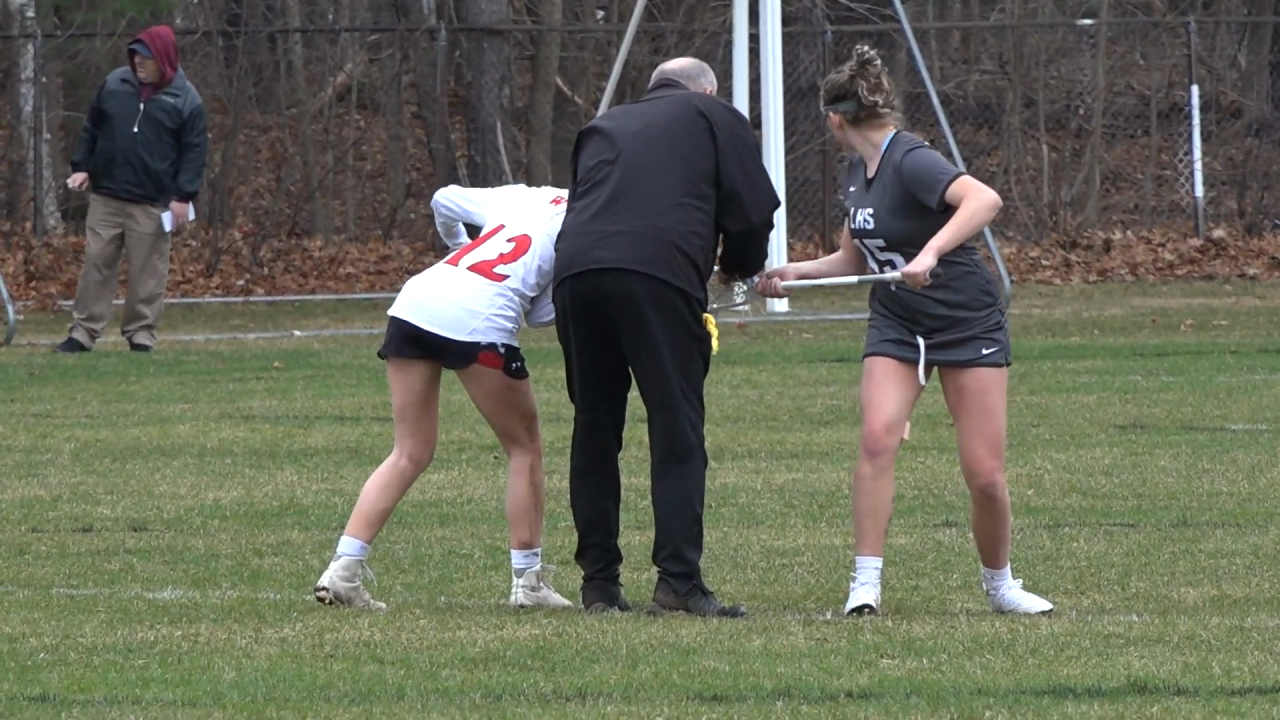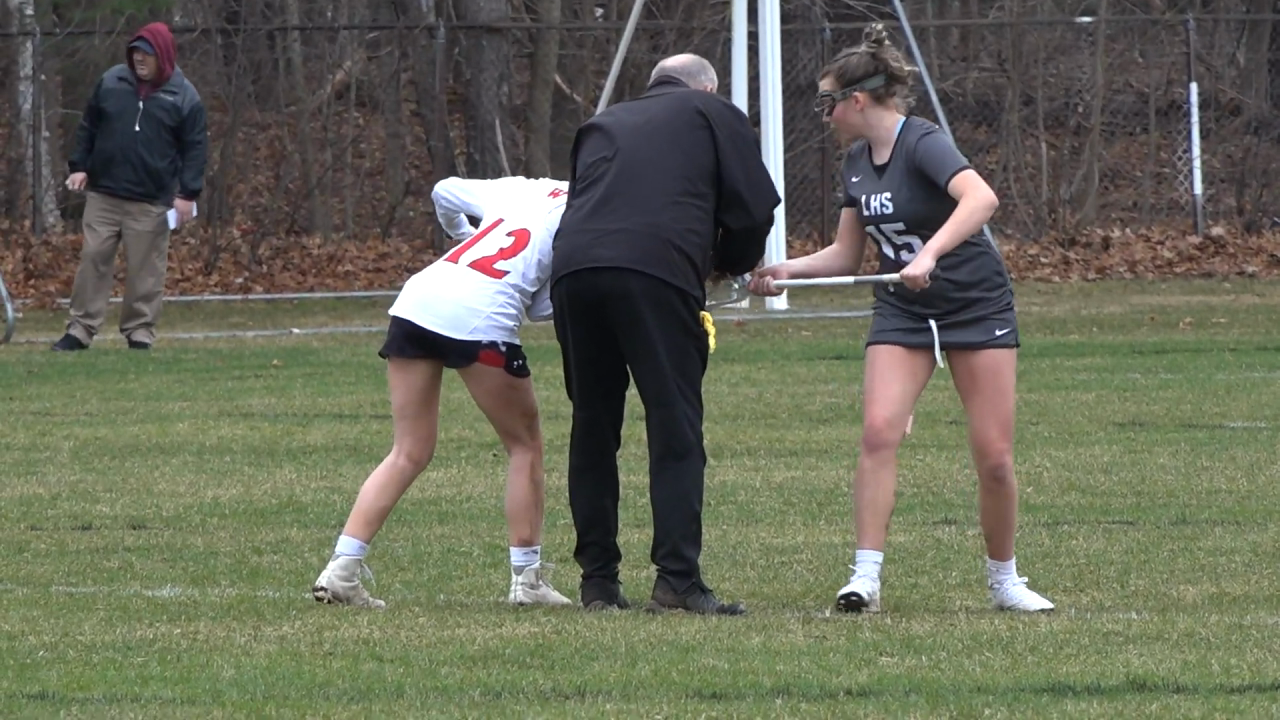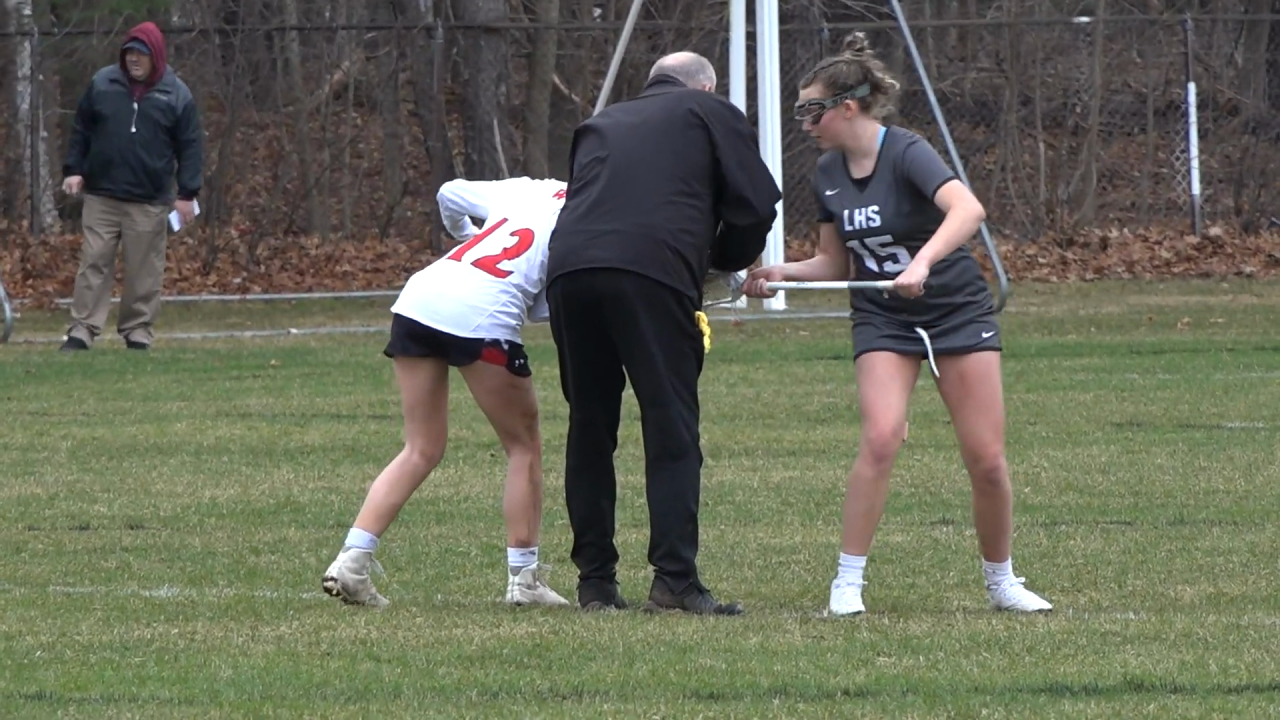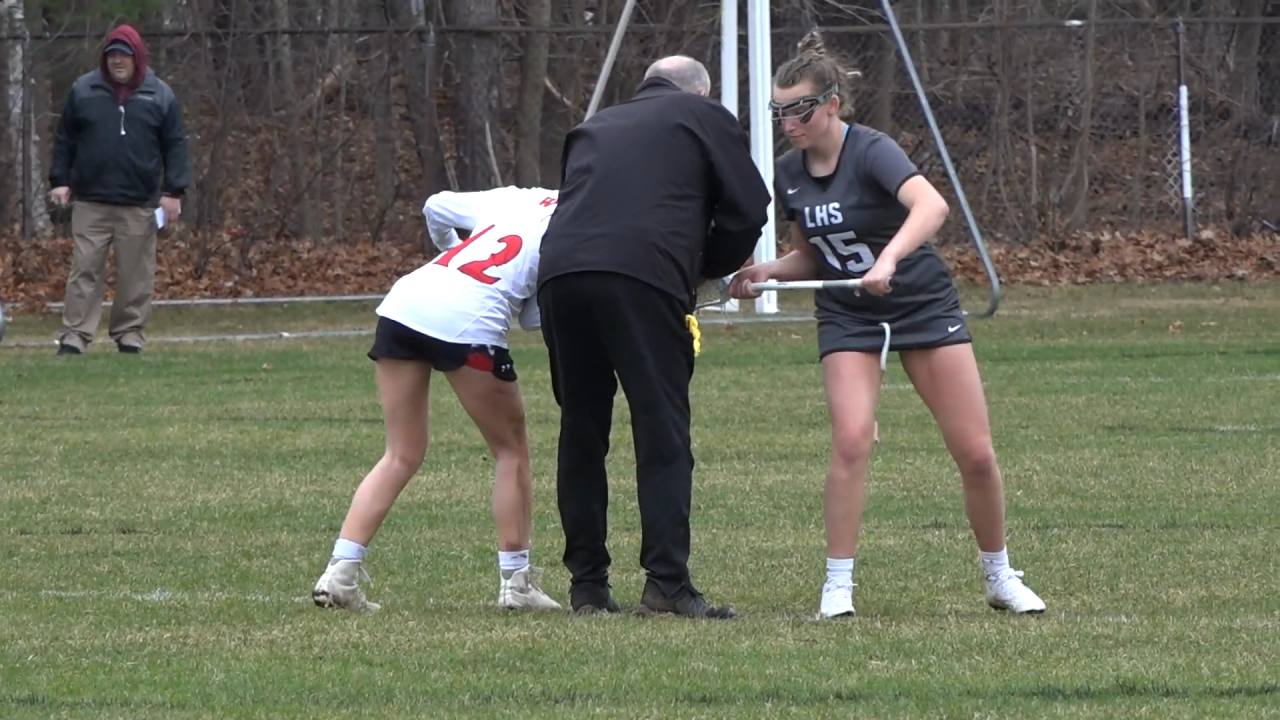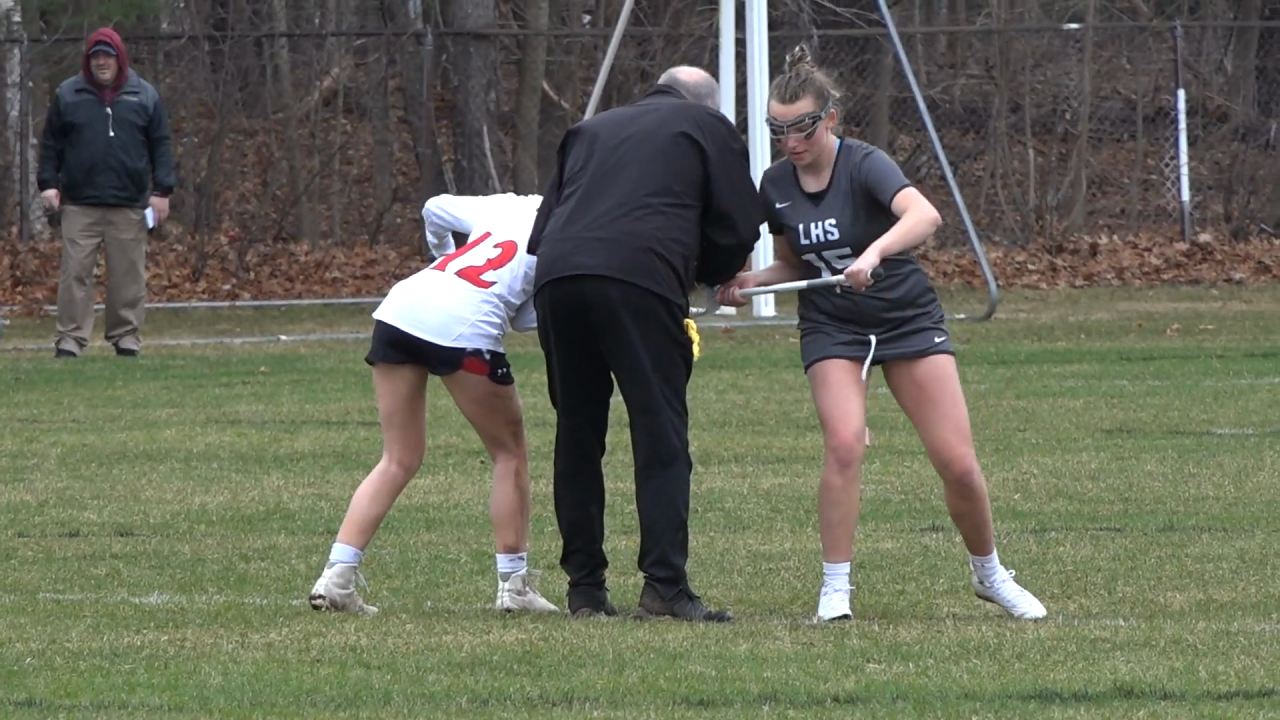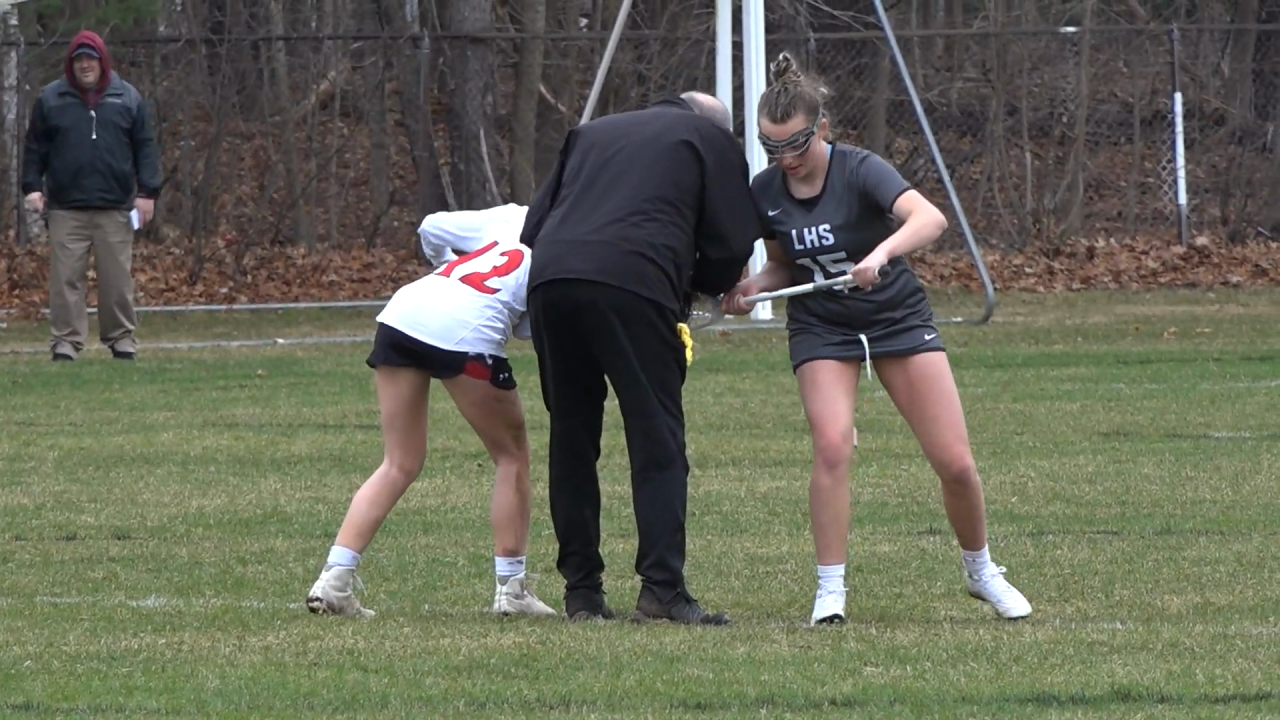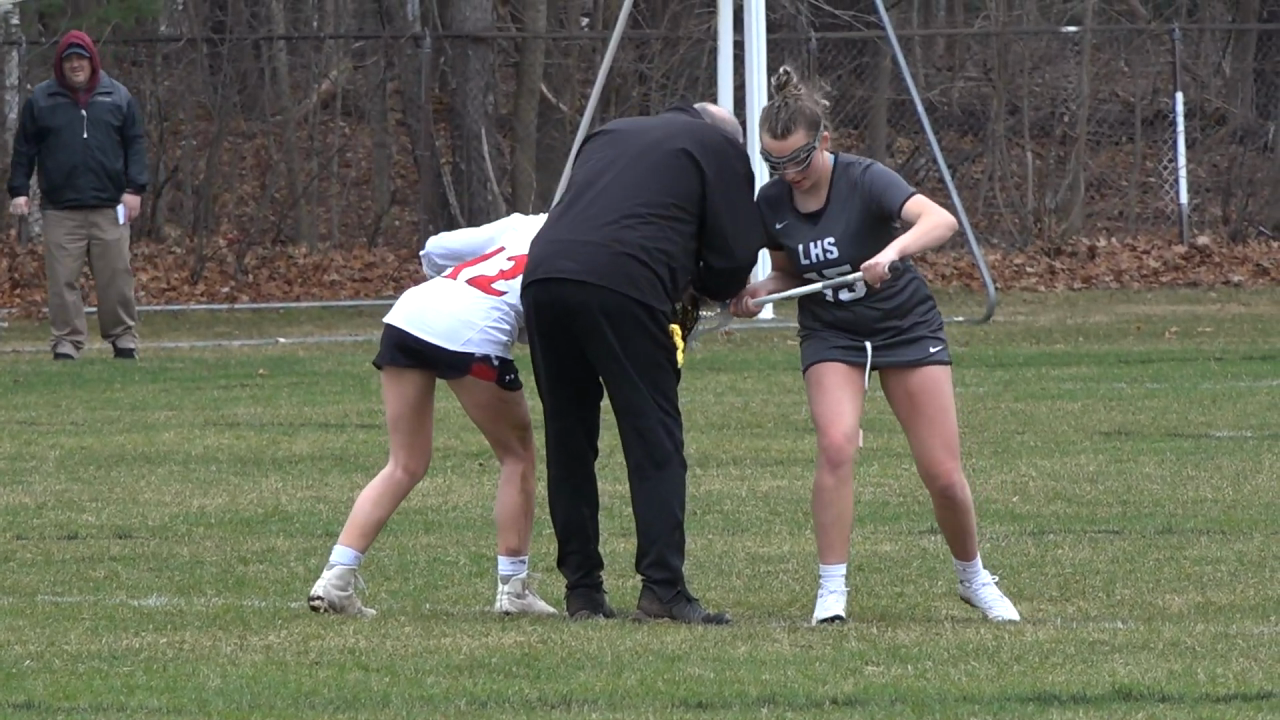
dt=0.2s
person 1, frame 1
left shoulder: (911, 158)
right shoulder: (856, 172)
left elbow: (985, 200)
right elbow: (852, 259)
left wrist: (929, 253)
right wrist: (790, 272)
left hip: (967, 323)
right hip: (895, 323)
left knee: (985, 472)
right knee: (876, 438)
left ankle: (1000, 585)
right ankle: (865, 582)
person 1, frame 2
left shoulder: (923, 141)
right shoulder: (856, 163)
left elbow: (982, 197)
right elbow: (846, 255)
left wrist: (930, 253)
right wrist: (786, 269)
left hip: (977, 306)
right hip: (902, 310)
left knee: (995, 454)
right knee: (878, 432)
left ankle: (1004, 581)
right ankle: (865, 576)
person 1, frame 3
left shoulder: (906, 152)
right shoulder: (826, 174)
left elbow: (969, 209)
right elbow: (835, 263)
left wrist: (922, 263)
right wrist: (783, 272)
left hip: (959, 311)
right hip: (883, 318)
left knee: (987, 458)
right knee: (880, 440)
left ankle: (1001, 582)
right ankle: (848, 580)
person 1, frame 4
left shoulder: (871, 149)
right shoulder: (788, 173)
left elbow: (932, 205)
left wrist: (889, 259)
right wrist: (765, 270)
left hip: (926, 308)
right hip: (847, 317)
left knee: (976, 451)
right knee: (852, 439)
left ankle: (999, 577)
right ankle: (838, 583)
person 1, frame 5
left shoulder: (864, 164)
right shoulder: (774, 184)
left elbow: (925, 215)
left wrist: (872, 254)
right wrist: (752, 279)
left hip: (909, 319)
right hip: (832, 327)
left knee: (958, 463)
right knee: (844, 445)
left ankle: (991, 575)
right ankle: (835, 587)
person 1, frame 6
left shoulder: (860, 169)
right shoulder: (764, 190)
left elbow: (931, 218)
left wrist: (882, 252)
right wrist: (751, 285)
left hip: (900, 320)
right hip: (822, 328)
left knee: (955, 459)
right knee: (832, 445)
left ankle: (981, 570)
right ankle: (830, 589)
person 1, frame 7
left shoulder: (865, 178)
right shoulder: (771, 203)
left elbow: (942, 220)
left wrist: (893, 251)
right wrist: (759, 290)
left hip: (909, 328)
right hip: (831, 333)
left knee: (944, 476)
right knee: (836, 446)
left ankle: (973, 577)
right ankle: (831, 589)
person 2, frame 1
left shoulder: (603, 126)
right shoulder: (715, 117)
right elbow: (753, 213)
right wrist: (738, 268)
left hip: (576, 272)
right hip: (659, 275)
left knee: (595, 430)
right knee: (677, 432)
left ankle: (599, 582)
right ankle: (679, 582)
person 2, frame 2
left shoulder: (602, 124)
right shoulder: (715, 114)
right elbow: (753, 212)
right wrist: (729, 266)
left hip: (574, 269)
right hip: (657, 272)
left knee: (592, 428)
right knee: (675, 430)
left ankle: (597, 580)
right ankle: (677, 580)
person 2, frame 3
left shoulder: (601, 123)
right shoulder: (712, 113)
right elbow: (755, 208)
right wrist: (719, 262)
left hip: (569, 270)
right hip: (651, 274)
left knee: (589, 429)
right knee: (671, 431)
left ankle: (595, 581)
right ankle: (675, 580)
person 2, frame 4
left shoulder: (593, 127)
right shoulder: (706, 117)
right elbow: (746, 215)
right wrist: (708, 268)
left hip: (560, 273)
right hip: (643, 278)
left knee: (581, 433)
right knee: (662, 433)
left ankle: (587, 584)
right ankle: (667, 584)
person 2, frame 5
left shoulder: (591, 129)
right shoulder: (709, 126)
left elbow: (542, 227)
right elbow: (737, 232)
right wrist: (701, 276)
left hip: (558, 278)
right hip: (639, 281)
left knee: (577, 436)
right knee: (661, 438)
left ankle: (585, 587)
right ankle: (665, 587)
person 2, frame 6
left shoulder: (595, 132)
right shoulder: (713, 139)
left elbow: (534, 223)
right elbow: (730, 249)
right wrist: (697, 285)
left hip: (550, 280)
right hip: (630, 286)
left knee: (572, 440)
right knee: (657, 442)
left ankle: (582, 589)
right ankle: (662, 589)
person 2, frame 7
left shoulder: (611, 133)
right shoulder: (721, 148)
right elbow: (734, 260)
right wrist: (701, 286)
left hip: (544, 275)
right hip: (622, 286)
left knee: (568, 439)
right knee: (653, 441)
left ankle: (582, 589)
right ankle: (663, 589)
person 3, frame 1
left shoulder: (523, 195)
left elbow: (444, 200)
right elbow: (541, 316)
left hip: (416, 302)
right hip: (478, 319)
left knee: (409, 455)
right knee: (525, 448)
left ankle: (343, 570)
right ankle: (528, 581)
person 3, frame 2
left shoulder: (522, 187)
left elbow: (444, 191)
right elbow: (543, 310)
left hip: (416, 300)
right hip: (479, 317)
left knee: (408, 454)
right knee: (525, 447)
left ankle: (342, 570)
right ankle: (527, 579)
person 3, frame 3
left shoulder: (527, 188)
left elbow: (449, 194)
right elbow: (543, 310)
left hip: (419, 298)
right hip: (481, 316)
left knee: (421, 451)
right knee: (523, 447)
left ankle: (352, 561)
right ankle: (524, 579)
person 3, frame 4
left shoulder: (515, 197)
left elbow: (435, 206)
right elbow: (532, 318)
left hip: (404, 302)
right hip: (467, 321)
left knee: (401, 457)
right knee: (511, 451)
left ankle: (340, 572)
right ankle: (516, 582)
person 3, frame 5
left shoulder: (512, 204)
left elbow: (435, 208)
right elbow: (526, 320)
left hip: (400, 306)
right hip: (464, 325)
left knee: (398, 461)
right knee: (510, 453)
left ankle: (337, 577)
right ankle: (513, 585)
person 3, frame 6
left shoulder: (516, 215)
left elbow: (432, 229)
right elbow: (529, 328)
left hip: (403, 312)
right hip: (466, 330)
left knee: (399, 465)
right knee: (512, 456)
left ankle: (334, 578)
right ankle: (511, 588)
person 3, frame 7
left shoulder: (522, 224)
left elbow: (436, 250)
left hip: (408, 314)
right hip: (471, 332)
left knee: (404, 467)
right knee: (518, 457)
left ankle: (336, 578)
right ankle: (513, 588)
person 4, frame 1
left shoulder: (186, 97)
right shoulder: (115, 83)
left elbow: (195, 151)
right elbow: (92, 128)
left wrist: (183, 196)
right wrist: (81, 166)
left hip: (153, 203)
right hip: (105, 196)
left knee: (147, 273)
right knee: (96, 264)
left ankle: (141, 336)
right ankle: (82, 333)
person 4, frame 2
left shoulder: (184, 95)
right shoulder: (111, 81)
left elbow: (195, 148)
right elbow: (88, 127)
left wrist: (188, 193)
right wrist: (79, 166)
left hip: (152, 201)
right hip: (103, 194)
left knee: (146, 271)
right knee: (93, 260)
left ankle: (140, 334)
right ankle: (78, 331)
person 4, frame 3
left shoulder: (176, 94)
right shoulder: (102, 83)
left elbow: (190, 146)
right elbow: (81, 130)
left wrist: (187, 193)
right wrist: (74, 169)
left hip: (149, 202)
right hip: (100, 195)
left knee: (144, 271)
right knee: (93, 263)
left ankle: (138, 334)
right ankle: (80, 333)
person 4, frame 4
left shoulder: (160, 95)
right shoulder: (83, 90)
left elbow: (175, 146)
right elbow: (65, 139)
left wrist: (173, 191)
right wrist: (60, 179)
left hip: (140, 204)
right hip: (90, 201)
left knee: (136, 275)
right knee: (85, 270)
left ankle: (129, 338)
right ankle: (74, 339)
person 4, frame 5
left shoulder: (144, 95)
right shoulder: (67, 94)
left elbow: (161, 145)
right elbow: (51, 144)
left wrist: (162, 189)
right wrist: (48, 182)
left hip: (129, 205)
right hip: (79, 205)
left knee: (128, 277)
right knee: (76, 274)
left ankle: (126, 340)
right ankle: (69, 342)
person 4, frame 6
left shoulder: (128, 97)
right shoulder: (51, 98)
left elbow: (145, 147)
right elbow: (35, 147)
left wrist: (147, 191)
right wrist: (32, 186)
left hip: (116, 208)
right hip: (66, 209)
left knee: (117, 279)
right knee: (66, 279)
left ankle: (122, 343)
right ankle: (65, 346)
person 4, frame 7
left shoulder: (118, 96)
right shoulder: (41, 99)
left elbow: (136, 143)
right elbow: (24, 149)
left wrist: (135, 187)
right wrist: (19, 189)
left hip: (110, 206)
right hip: (60, 209)
left knee: (116, 275)
right knee: (63, 280)
left ankle: (123, 341)
right ankle: (66, 344)
